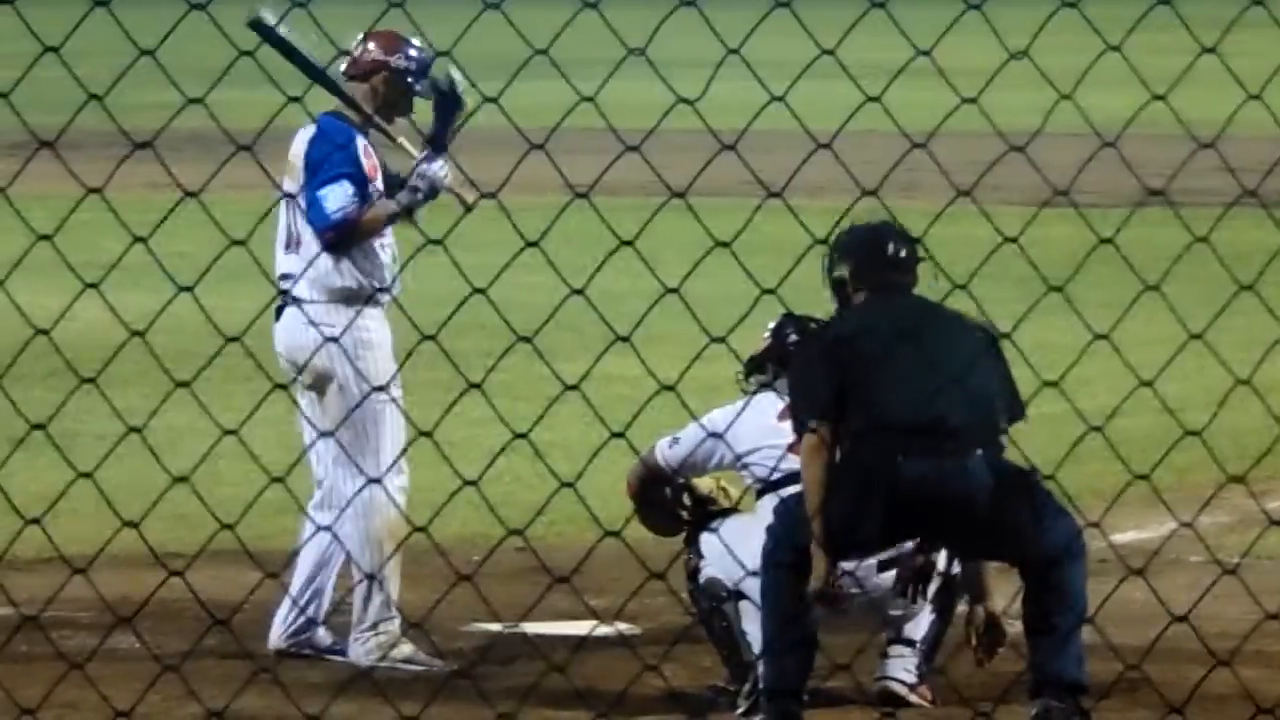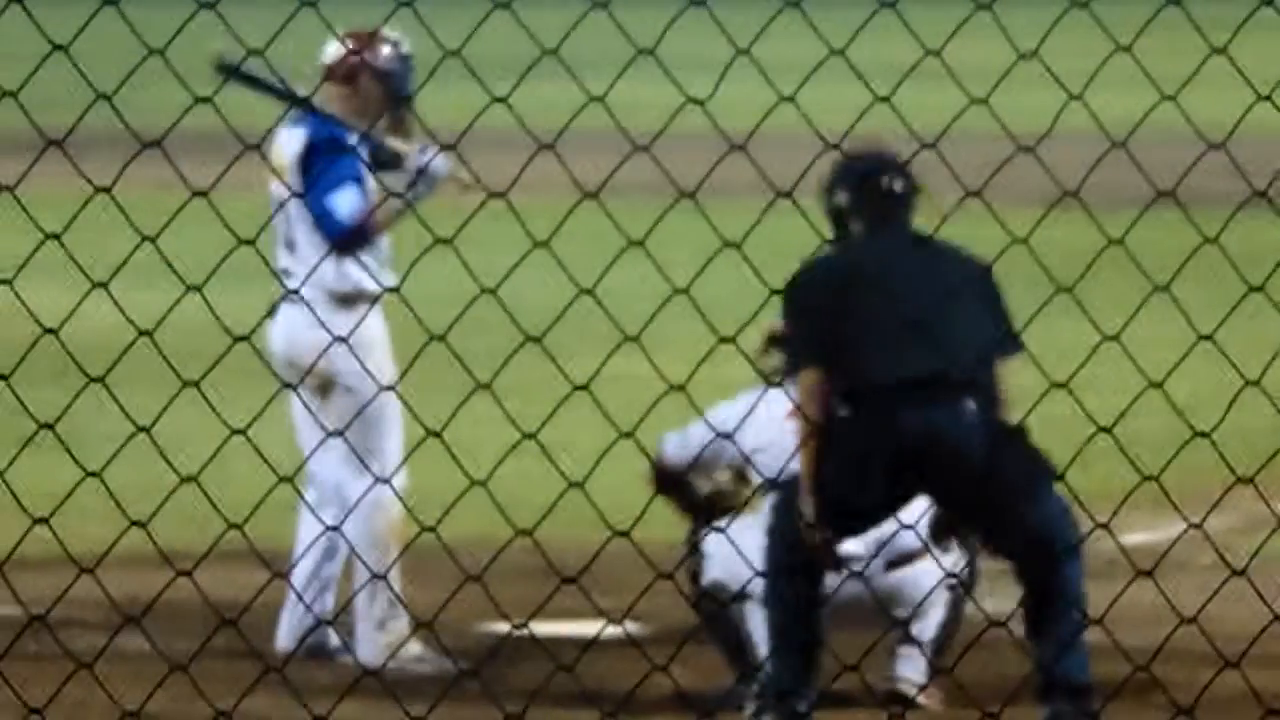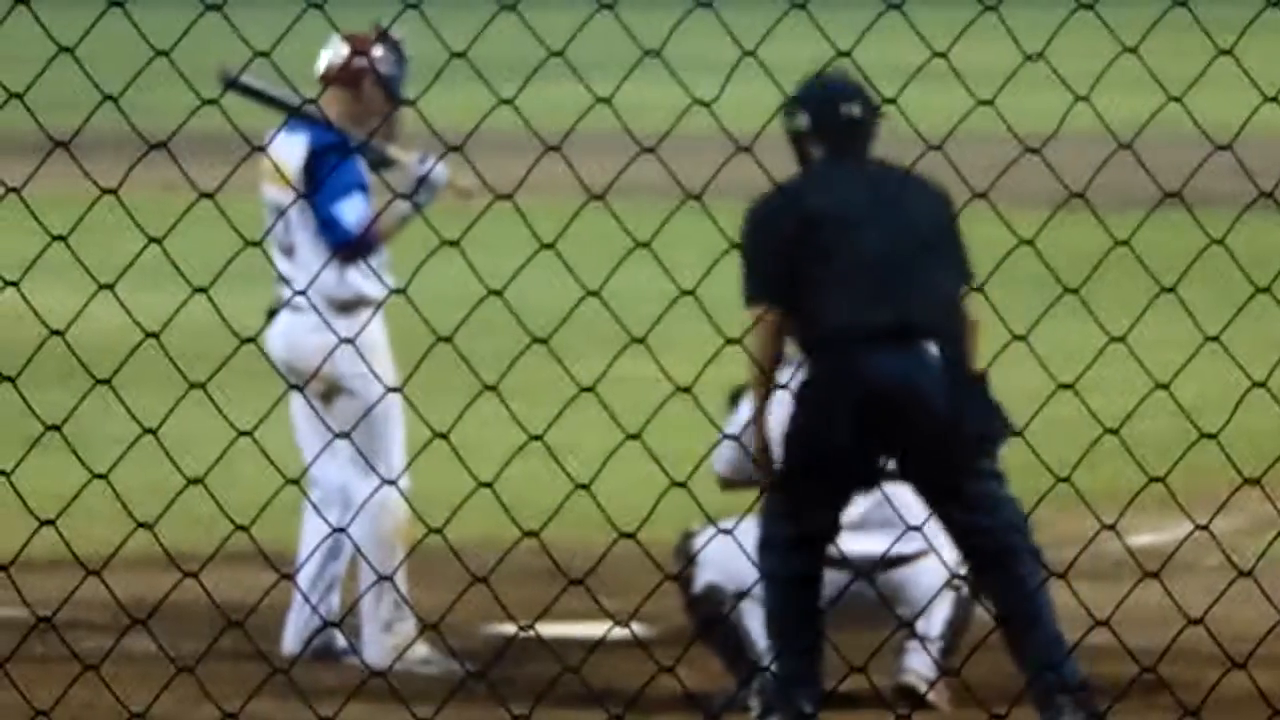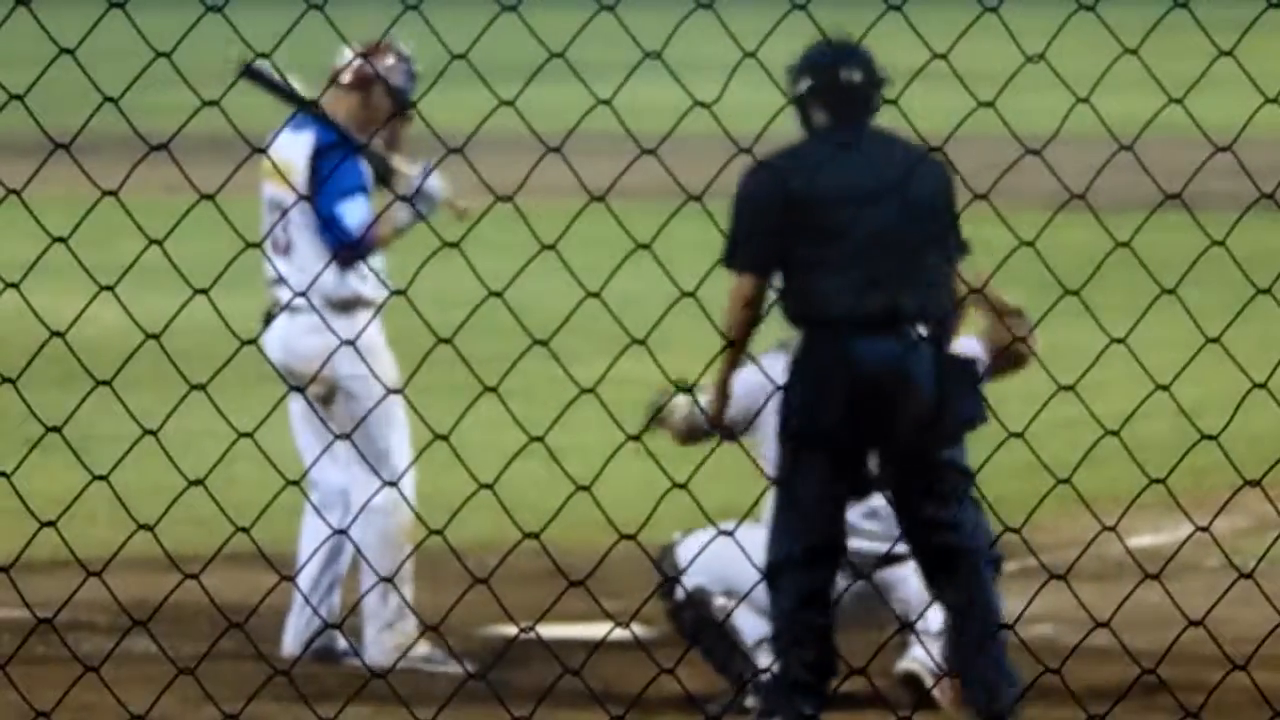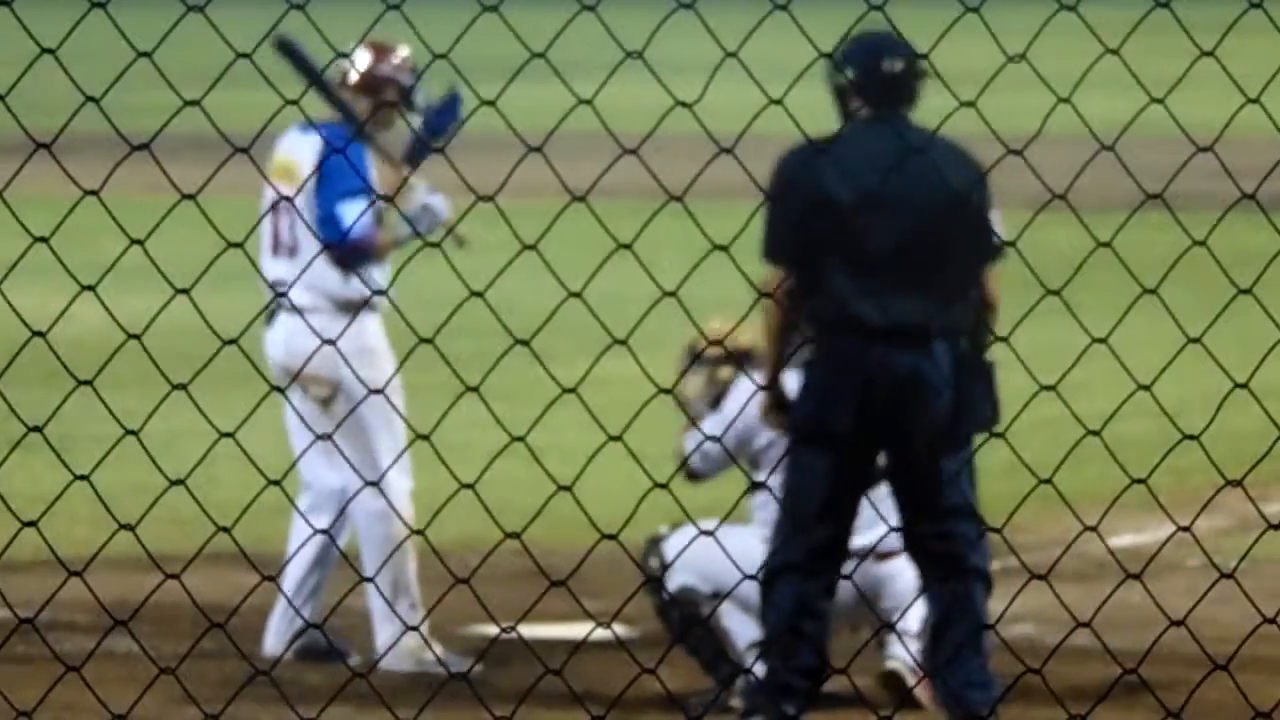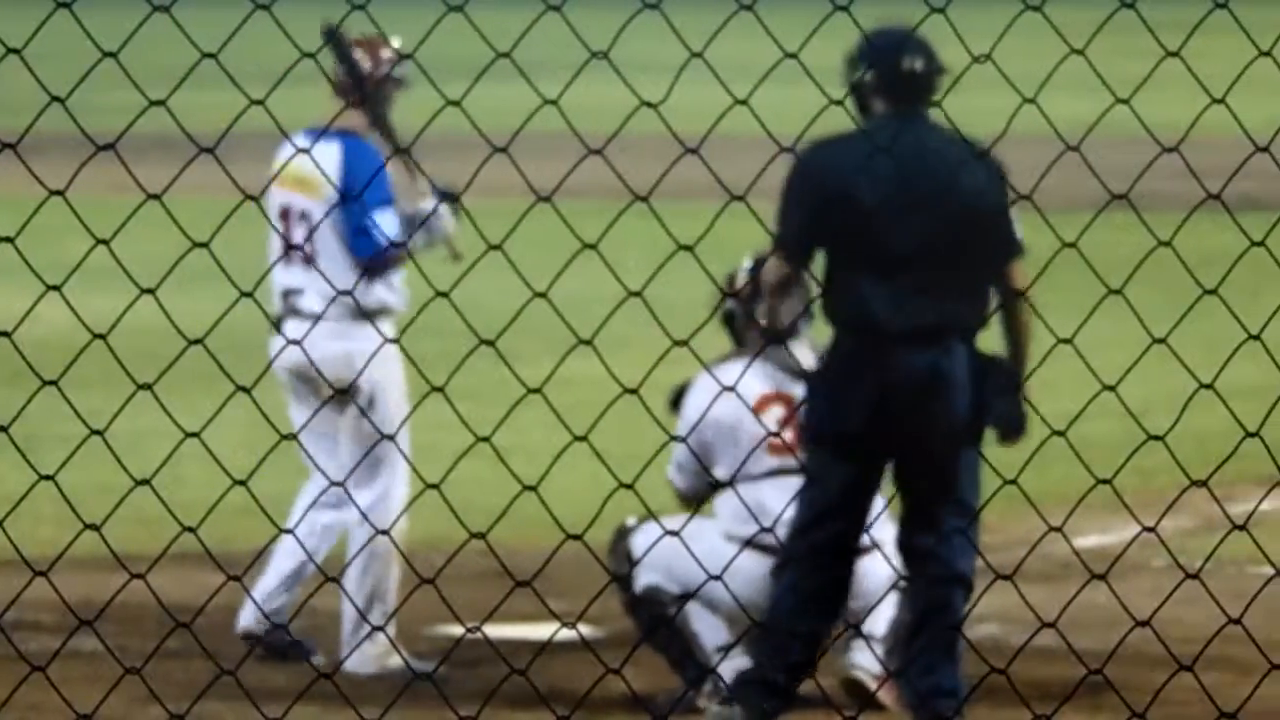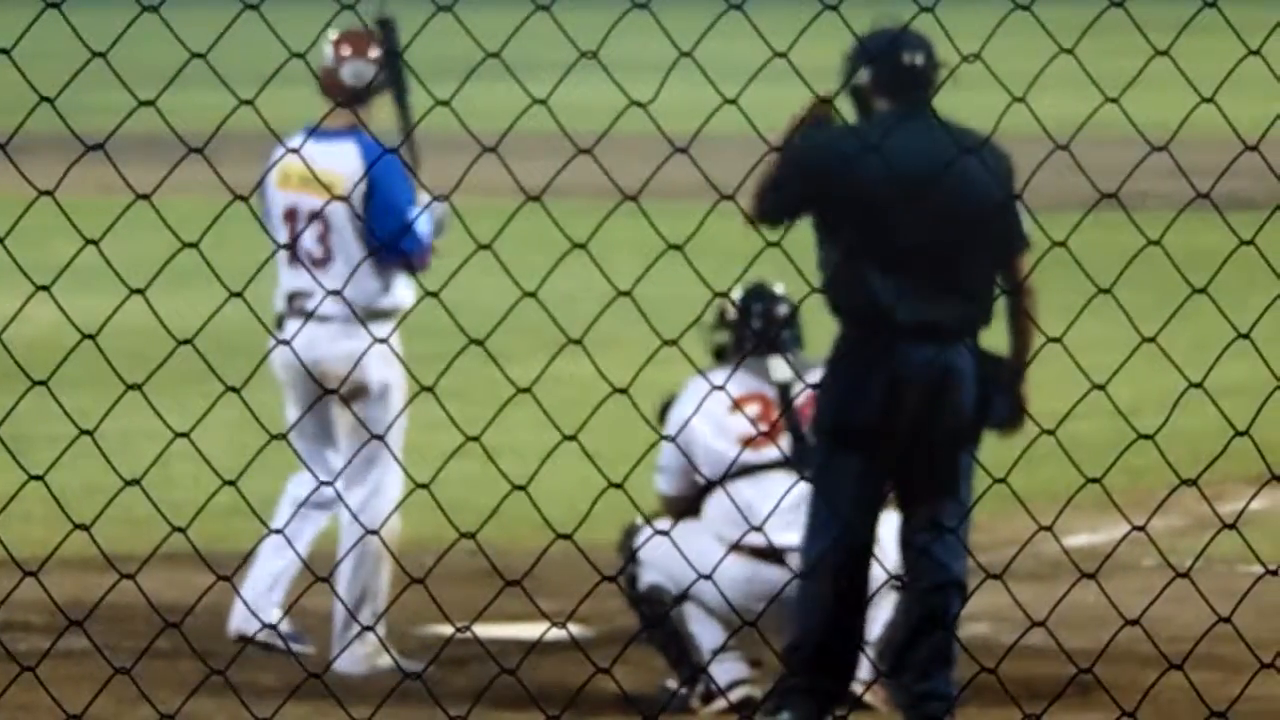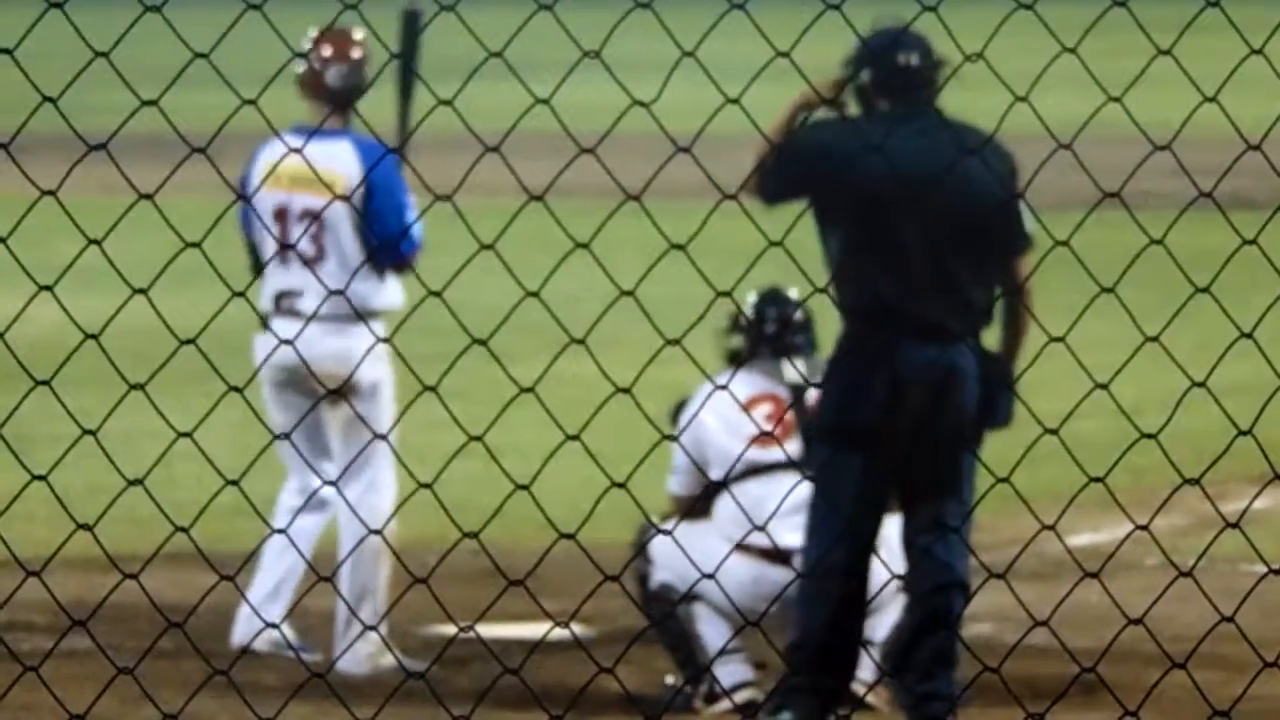
dt=0.3s
person 1, frame 1
left shoulder: (829, 340)
right shoulder: (971, 332)
left elbow: (818, 441)
left wrist: (821, 547)
right wrist: (971, 541)
left hip: (881, 480)
right hip: (971, 480)
left knee: (789, 539)
right knee: (1057, 543)
person 1, frame 2
left shoulder: (821, 278)
right shoulder: (965, 268)
left elbow: (814, 389)
left wrist: (811, 496)
right wrist: (986, 508)
left hip: (878, 431)
right hip: (967, 426)
left knee: (793, 535)
right knee: (1050, 542)
person 1, frame 3
left shoulder: (780, 208)
right shoulder: (926, 194)
left elbow: (769, 326)
right elbow: (962, 305)
left wrist: (760, 430)
right wrist: (963, 393)
left hip: (844, 380)
right hip: (934, 373)
left knee: (792, 537)
right knee: (994, 536)
person 1, frame 4
left shoulder: (776, 177)
right shoulder: (927, 168)
left elbow: (747, 293)
right elbow: (952, 284)
left wrist: (721, 387)
left hip: (833, 365)
right hip: (918, 360)
left knee: (804, 543)
right knee: (953, 533)
person 1, frame 5
left shoulder: (809, 166)
right shoulder: (959, 168)
left elbow: (785, 286)
right elbow: (983, 291)
left wrist: (773, 376)
right wrist: (971, 373)
left hip: (845, 368)
right hip: (935, 367)
left knee: (806, 540)
right knee: (952, 542)
person 1, frame 6
left shoulder: (827, 163)
right shoulder: (977, 166)
left elbow: (781, 271)
right elbow: (1011, 288)
left wrist: (769, 314)
right wrist: (1013, 386)
left hip: (861, 368)
right hip: (949, 369)
left knee: (819, 536)
right knee: (942, 541)
person 1, frame 7
left shoulder: (832, 150)
right shoulder: (984, 158)
left elbow: (761, 209)
right elbow: (1018, 279)
left wrist: (794, 137)
right wrist: (1014, 375)
left hip: (870, 362)
right hip: (954, 365)
left knee: (837, 536)
right knee: (938, 534)
person 1, frame 8
left shoulder: (838, 145)
right shoulder: (989, 158)
left elbow: (758, 181)
right elbow: (1016, 281)
left wrist: (802, 107)
right wrist: (1003, 371)
left hip: (873, 360)
right hip: (956, 364)
left knee: (839, 535)
right knee: (940, 535)
person 2, frame 1
left shoulder: (340, 138)
right shoulder: (336, 137)
left elbow: (381, 208)
right elbow: (338, 229)
right wrist: (411, 194)
left hip: (313, 324)
right hip: (342, 324)
left knee: (337, 484)
right knee: (377, 481)
left ankle: (298, 624)
right ankle: (377, 637)
person 2, frame 2
left shoulder: (301, 131)
right shoulder: (328, 141)
left elbow: (387, 153)
right elbow: (350, 230)
right wrist: (415, 188)
left hip: (303, 324)
right hip: (338, 326)
left knee: (330, 484)
right knee: (375, 482)
left ankle: (304, 626)
right ankle: (383, 637)
person 2, frame 3
left shoulder: (288, 138)
right shoulder: (329, 151)
left elbow: (375, 141)
right elbow: (356, 241)
left wrist: (387, 64)
right wrist: (415, 196)
left hip: (298, 328)
right hip: (341, 331)
left knee: (333, 485)
right knee: (379, 484)
left ankle: (311, 628)
right ankle: (389, 638)
person 2, frame 4
left shoulder: (291, 137)
right shoulder: (333, 149)
left elbow: (380, 151)
right elbow: (354, 241)
left wrist: (392, 123)
right wrist: (414, 206)
left hip: (294, 329)
right hip: (339, 332)
left knee: (333, 485)
right knee: (385, 481)
left ankle: (311, 629)
right ankle: (392, 636)
person 2, frame 5
left shoulder: (295, 141)
right shoulder: (344, 149)
right elbow: (351, 245)
right wrist: (417, 221)
left hip: (291, 332)
right hip: (343, 334)
left knee: (326, 487)
right knee: (383, 486)
left ankle: (292, 626)
right ankle: (402, 639)
person 2, frame 6
left shoulder: (291, 152)
right shoulder: (360, 155)
right elbow: (373, 253)
left wrist: (407, 217)
right wrist: (424, 225)
left hip: (295, 336)
right hip: (354, 339)
left knee: (332, 485)
right knee: (377, 491)
left ankle: (266, 611)
right ankle: (368, 644)
person 2, frame 7
left shoulder: (282, 157)
right shoulder: (374, 159)
left elbow: (287, 244)
right elbow: (413, 252)
right wrist: (430, 216)
left hip: (294, 336)
right hip: (360, 341)
left knee: (315, 478)
right knee: (371, 493)
left ankle: (258, 611)
right ankle: (360, 644)
person 2, frame 8
left shoulder: (265, 157)
right shoulder: (370, 159)
left elbow: (257, 255)
right elbow: (403, 252)
right wrist: (407, 214)
left hip: (280, 338)
right hip: (349, 341)
left knee: (308, 482)
right knee: (366, 490)
left ankle: (259, 622)
right ankle: (361, 645)
person 3, frame 1
left shoulder: (744, 413)
left elbow: (644, 475)
right hip: (889, 571)
left knee: (708, 544)
left ankle: (761, 679)
right ankle: (903, 672)
person 3, frame 2
left shoulder: (754, 405)
left elbow: (666, 469)
left wrist: (708, 502)
right hip: (896, 575)
left knee: (713, 545)
right knee: (951, 546)
right ankle: (913, 673)
person 3, frame 3
left shoulder: (775, 384)
left elbow: (730, 473)
right hip: (904, 581)
left knee: (700, 552)
right knee: (958, 545)
right ankle: (924, 668)
person 3, frame 4
left shoulder: (768, 369)
left elbow: (685, 424)
right elbow: (1016, 347)
left wrist: (667, 404)
right wrist: (984, 295)
right hip: (899, 577)
left knee: (683, 558)
left ankle: (765, 674)
right ankle: (925, 658)
person 3, frame 5
left shoulder: (758, 386)
left elbow: (694, 466)
left wrist: (703, 376)
right hip: (888, 576)
left knee: (667, 554)
left ankle: (757, 676)
right ankle: (907, 659)
person 3, frame 6
left shoulder: (716, 385)
left elbow: (688, 492)
left hip: (757, 574)
right hip: (854, 577)
left knee: (635, 548)
right knee: (896, 543)
left ankle: (723, 679)
right ankle: (870, 663)
person 3, frame 7
left shoulder: (700, 393)
left elbow: (675, 508)
left hip: (748, 577)
left knee: (646, 546)
right knee: (895, 534)
left ankle: (723, 681)
right ankle: (859, 672)
person 3, frame 8
left shoulder: (712, 396)
left elbow: (685, 507)
left hip: (757, 578)
left knee: (658, 546)
right knee: (900, 535)
left ankle: (726, 682)
right ankle: (863, 672)
